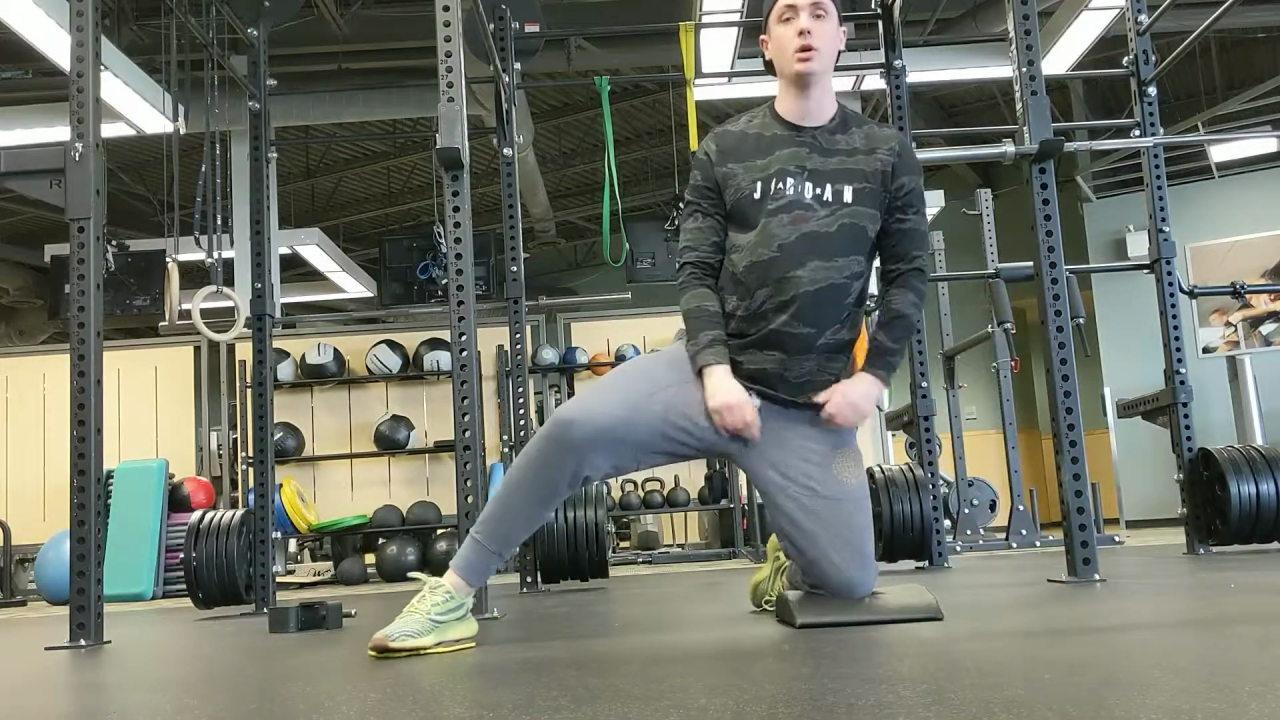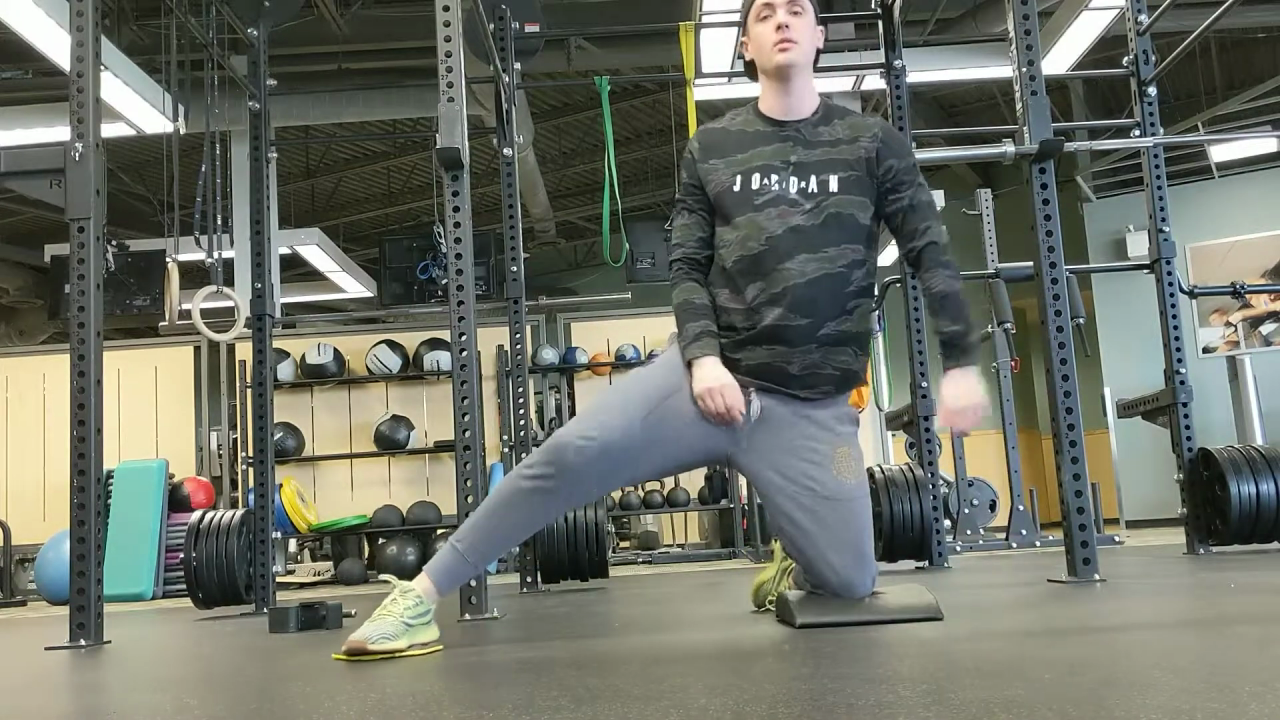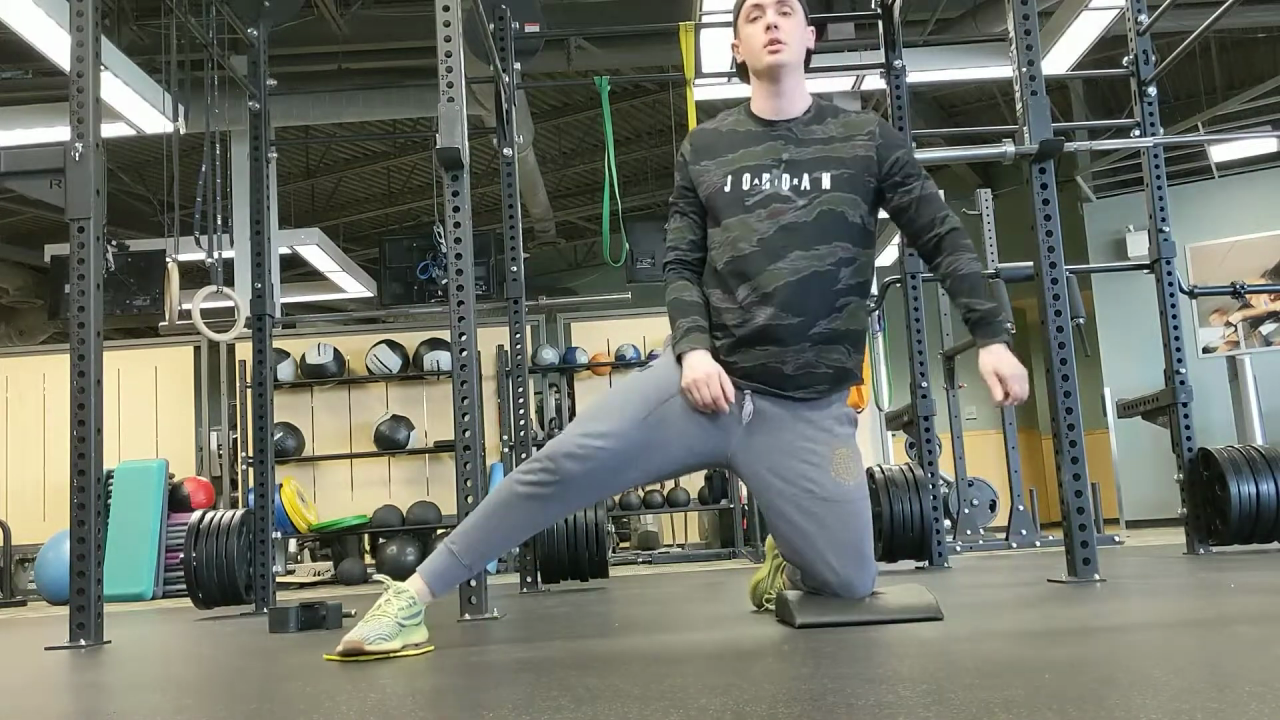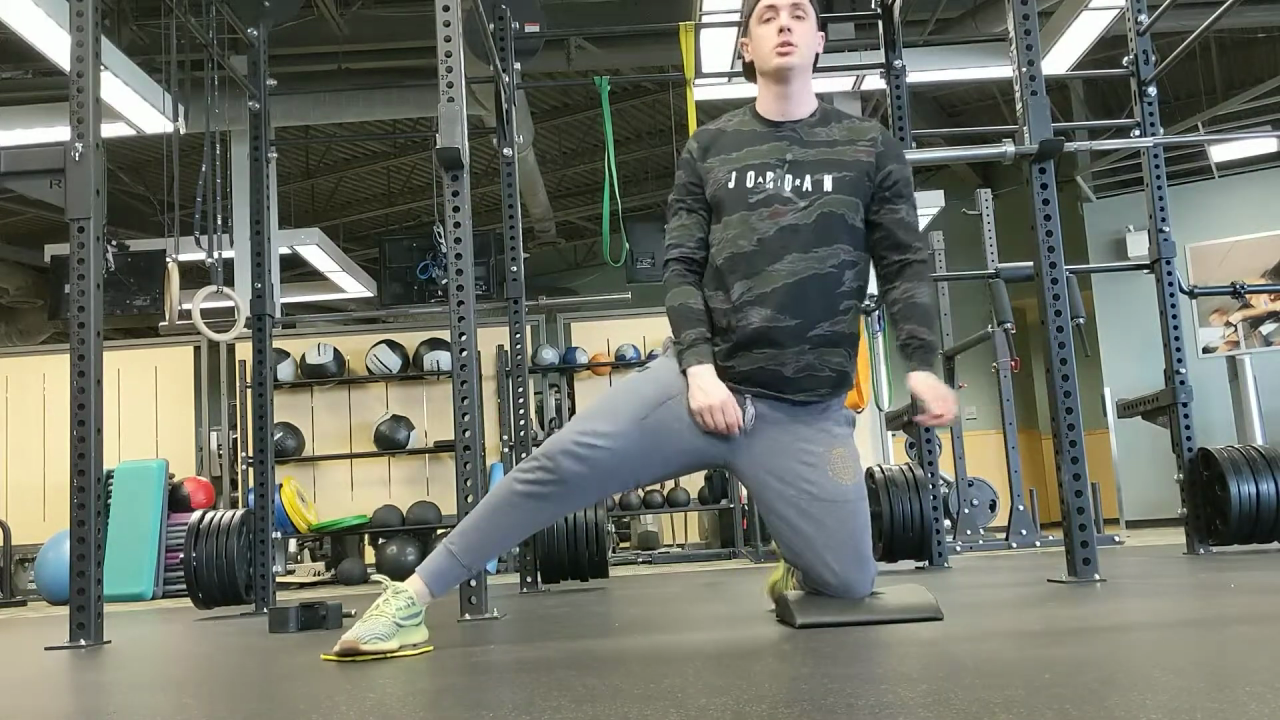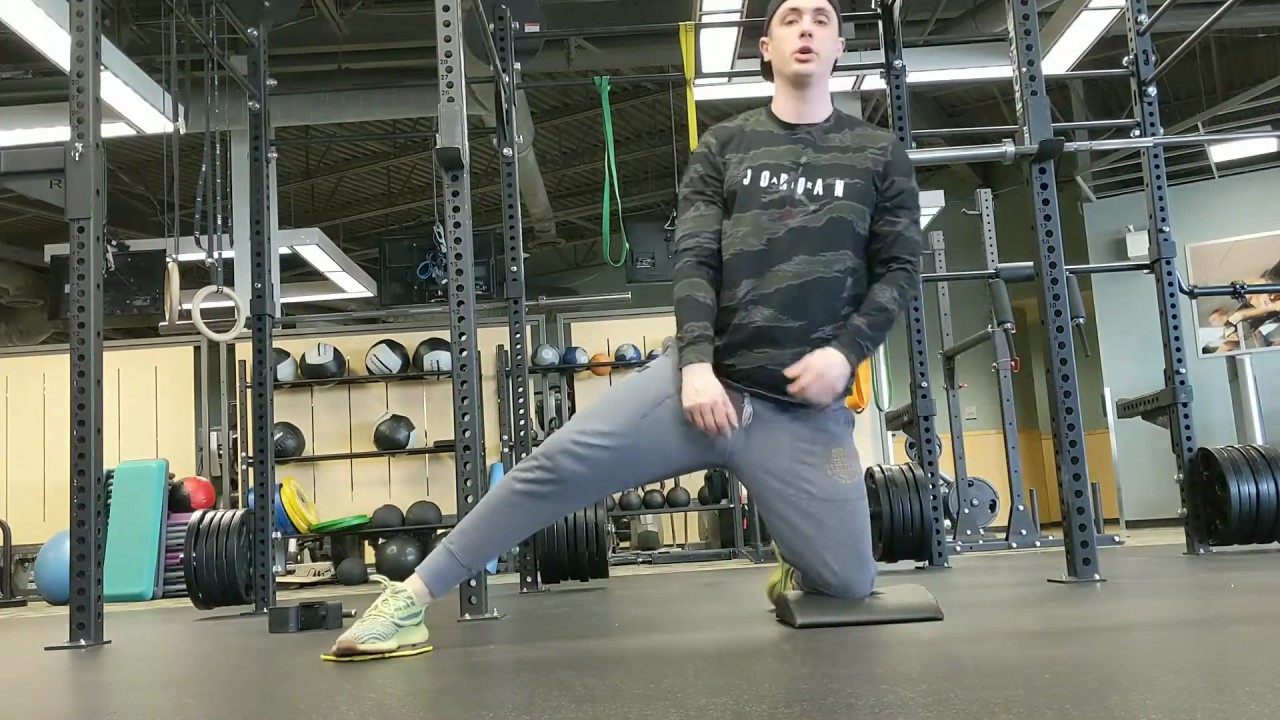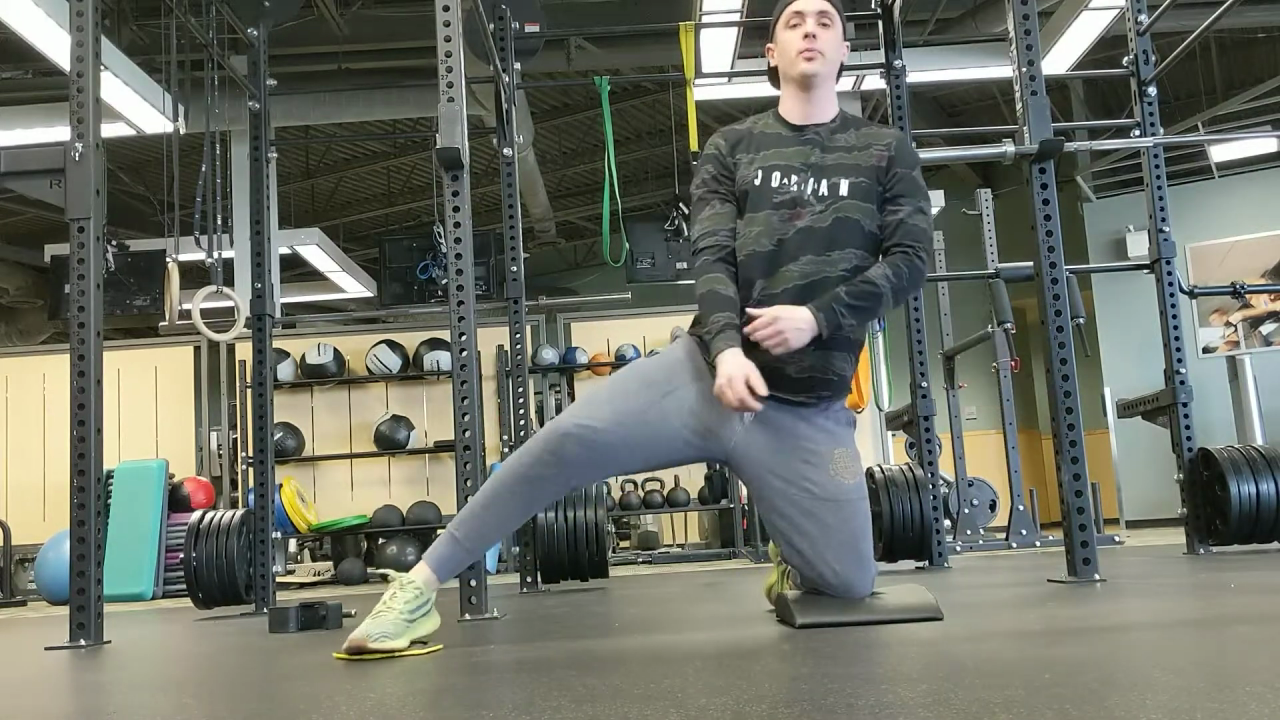
dt=0.2s
person 1, frame 1
left shoulder: (887, 154)
right shoulder: (726, 148)
left elbow: (906, 279)
right elbow: (697, 272)
left wrist: (872, 377)
right wrist: (713, 369)
left hip: (809, 405)
right hip: (715, 372)
left knee: (849, 582)
right knee: (575, 429)
left ankle: (792, 559)
right ankle: (453, 591)
person 1, frame 2
left shoulder: (872, 144)
right shoulder: (712, 146)
left elbow: (928, 254)
right elbow: (685, 267)
left wrist: (960, 362)
right wrist: (702, 356)
left hip: (812, 405)
right hip: (709, 375)
left knee: (848, 584)
right knee: (571, 455)
left ankle: (792, 558)
right ankle: (421, 596)
person 1, frame 3
left shoulder: (868, 140)
right shoulder: (704, 147)
left elbow: (942, 239)
right elbow: (680, 267)
left wrist: (989, 338)
right wrist: (693, 350)
left hip: (808, 405)
right hip: (705, 372)
left knee: (849, 584)
right knee: (564, 465)
left ankle: (790, 556)
right ankle: (415, 596)
person 1, frame 4
left shoulder: (869, 148)
right shoulder: (709, 147)
left elbow: (908, 264)
right elbow: (682, 268)
left wrist: (920, 363)
right wrist: (696, 366)
left hip: (807, 406)
right hip: (704, 375)
left knee: (847, 583)
right knee: (564, 463)
left ankle: (799, 555)
right ankle: (413, 598)
person 1, frame 5
left shoulder: (880, 154)
right shoulder: (724, 145)
left elbow: (901, 272)
right elbow: (694, 261)
left wrist: (847, 352)
right wrist: (698, 364)
left hip: (804, 403)
right hip: (706, 373)
left knee: (848, 584)
right knee: (565, 461)
left ankle: (798, 555)
right ankle: (413, 596)
person 1, frame 6
left shoulder: (887, 152)
right shoulder: (731, 147)
left elbow: (908, 261)
right elbow: (711, 258)
left wrist: (817, 318)
right wrist: (725, 350)
left hip: (808, 403)
right hip: (704, 364)
left knee: (849, 584)
right knee: (568, 440)
left ankle: (792, 555)
right ankle: (421, 586)
